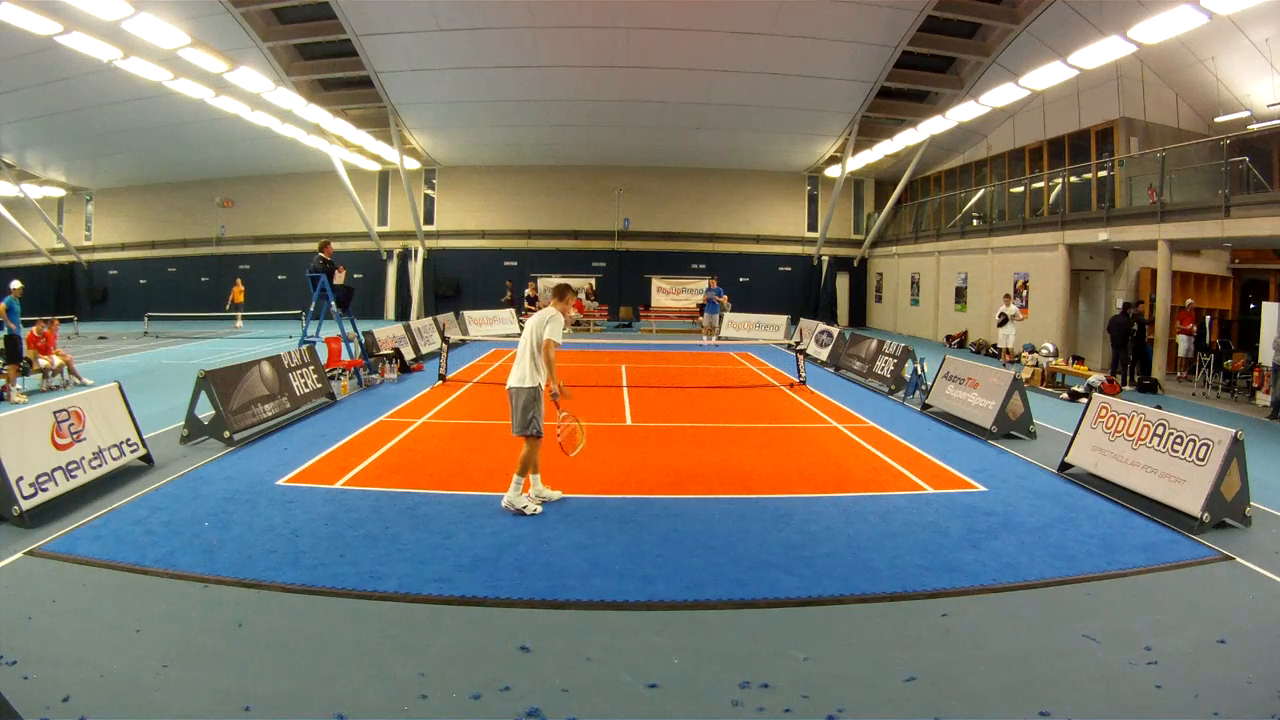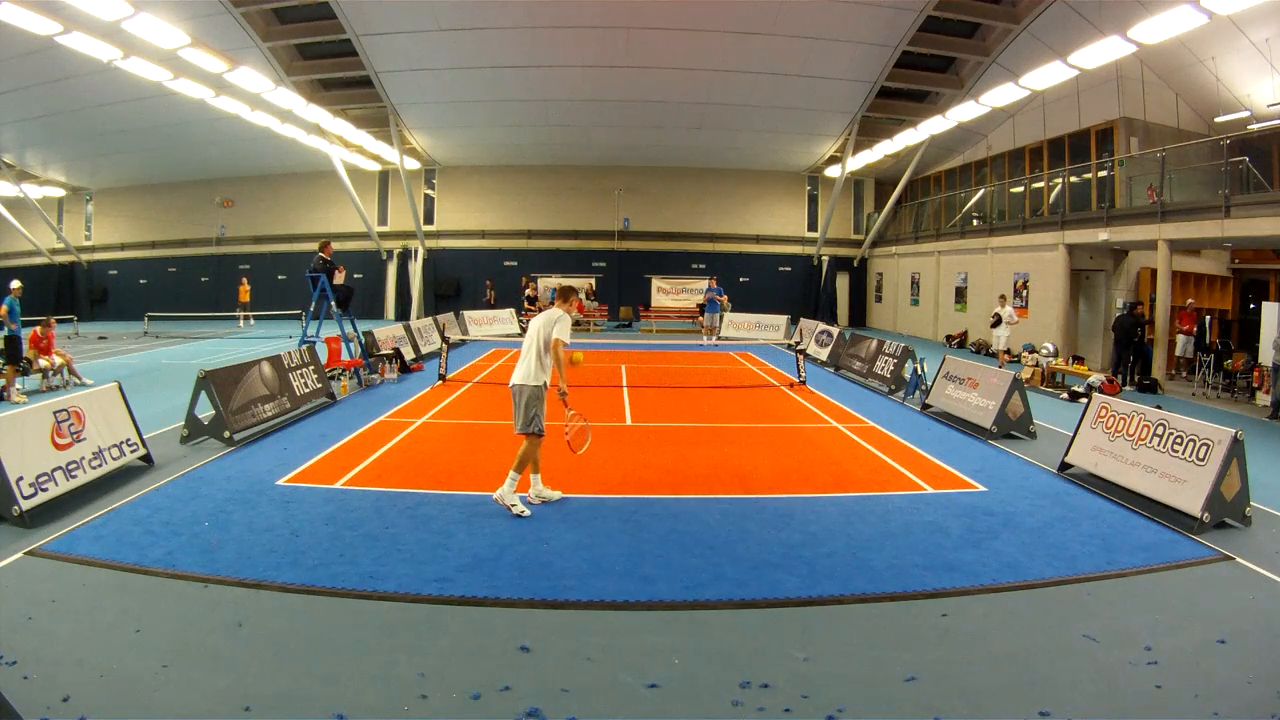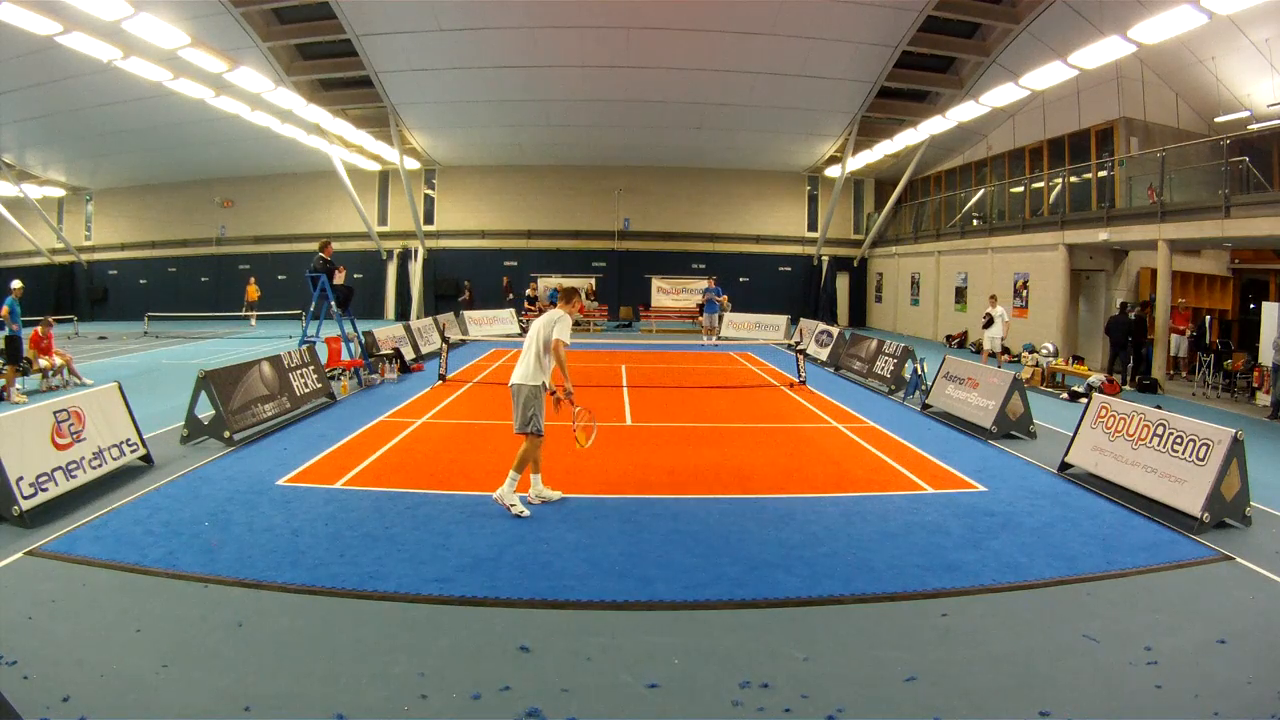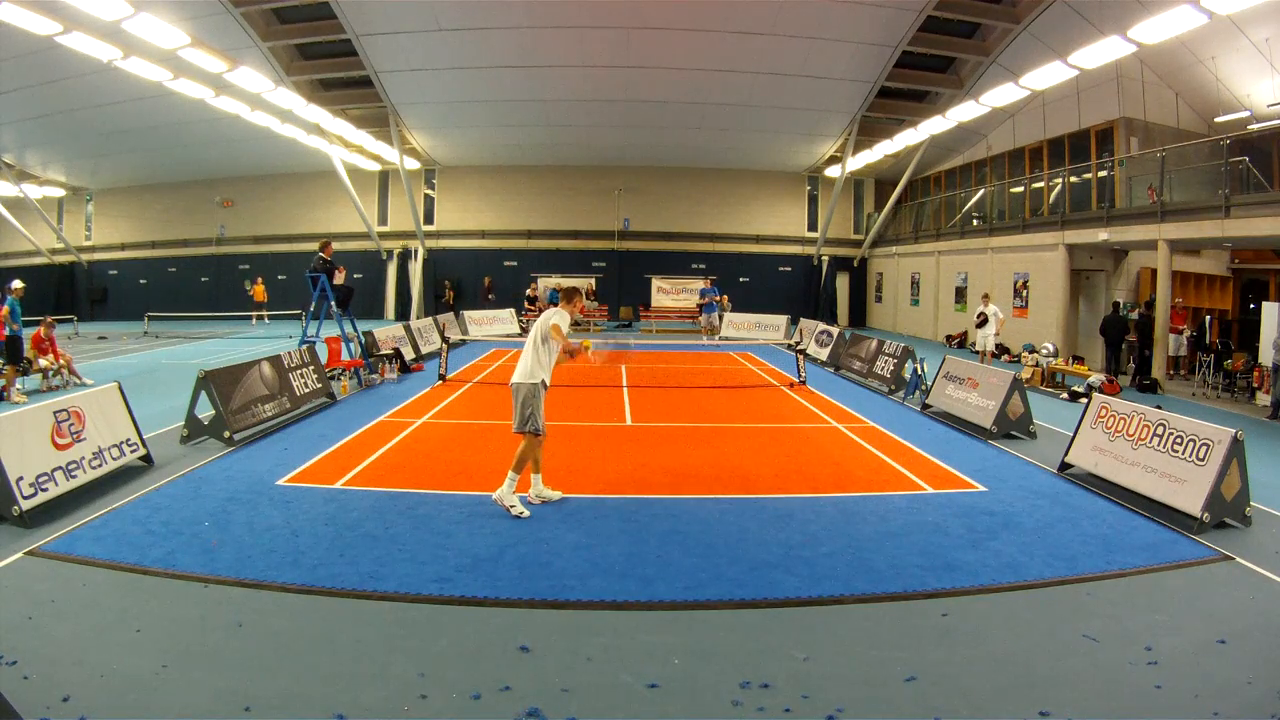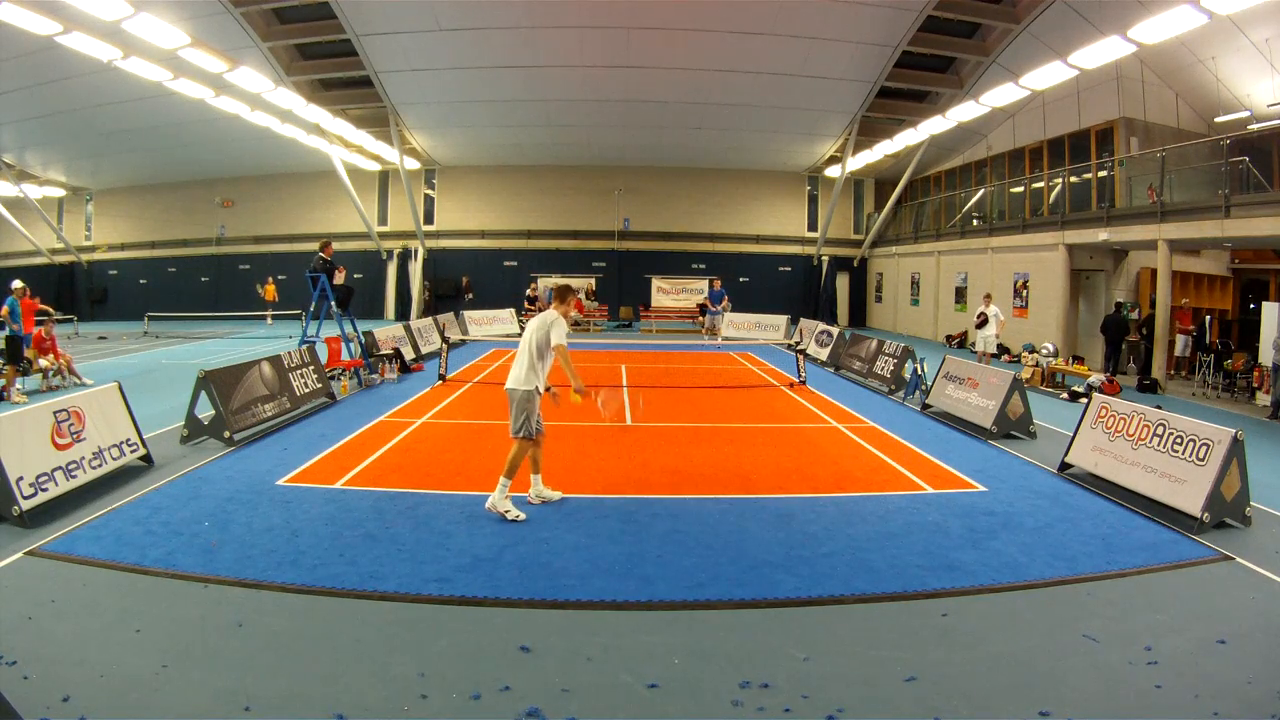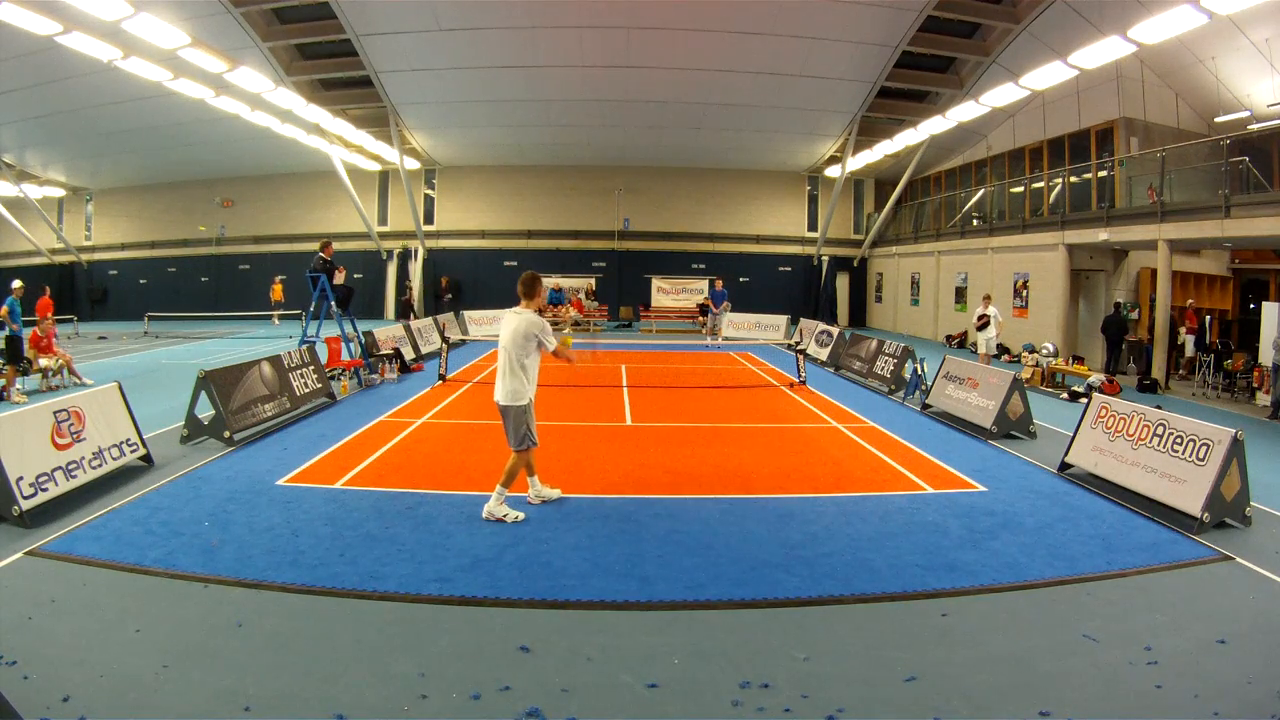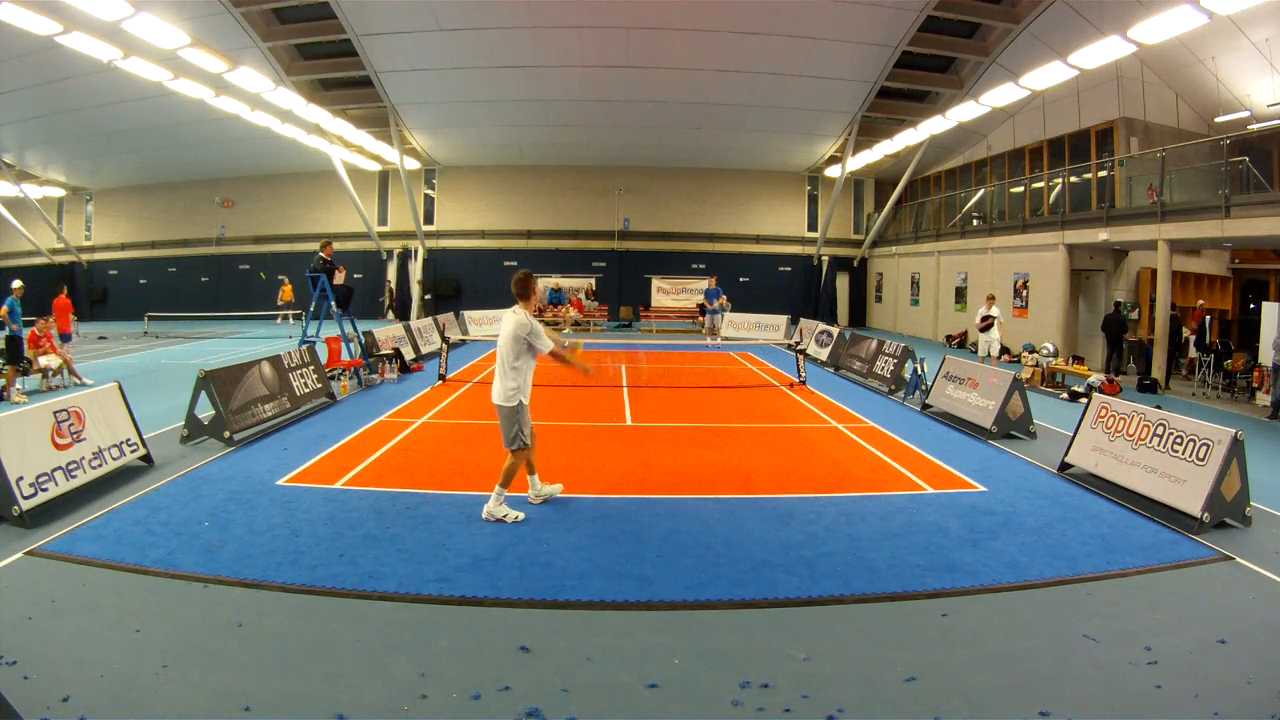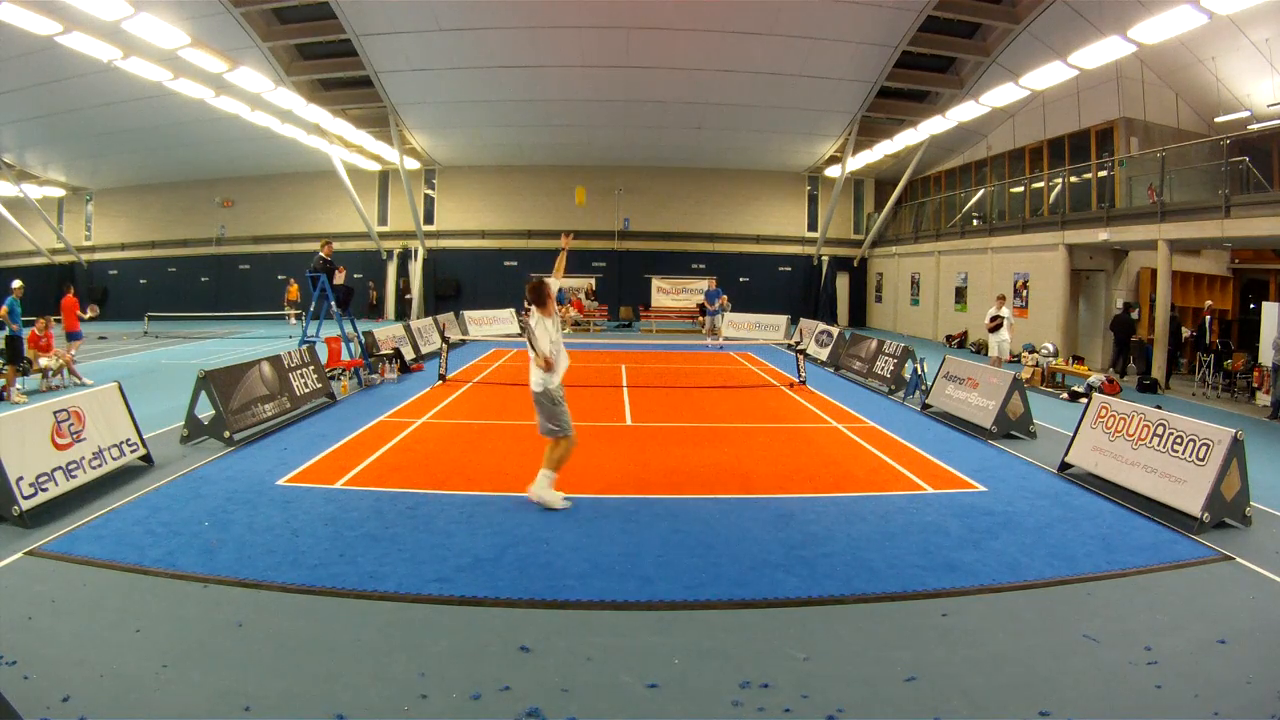
dt=0.5s
person 1, frame 1
left shoulder: (538, 316)
right shoulder: (555, 317)
right elbow: (547, 348)
left wrist: (554, 380)
right wrist: (553, 382)
left hip: (519, 381)
right hip: (528, 384)
left knee: (534, 437)
right knee: (532, 438)
left ankle: (536, 490)
right ankle: (514, 495)
person 1, frame 2
left shoulder: (540, 317)
right shoulder: (562, 317)
right elbow: (556, 347)
left wrist: (559, 362)
right wrist: (562, 381)
left hip: (522, 380)
right hip: (532, 383)
left knee: (536, 436)
right knee: (534, 437)
left ankle: (537, 489)
right ankle: (507, 491)
person 1, frame 3
left shoulder: (543, 318)
right shoulder: (563, 318)
right elbow: (556, 348)
left wrist: (553, 391)
right wrist: (567, 381)
left hip: (524, 381)
right hip: (530, 383)
left knee: (536, 437)
right knee: (533, 438)
left ankle: (537, 489)
right ankle: (507, 491)
person 1, frame 4
left shoulder: (550, 316)
right shoulder: (560, 314)
right elbow: (554, 329)
left wrist: (568, 352)
right wrist: (564, 341)
left hip: (531, 381)
right hip: (530, 381)
left knee: (539, 435)
right knee: (531, 436)
left ankle: (537, 490)
right ankle: (506, 491)
person 1, frame 5
left shoulder: (540, 319)
right shoulder: (557, 320)
right elbow: (559, 348)
left wrist: (548, 386)
right wrist: (574, 379)
left hip: (525, 385)
right hip: (524, 387)
left knee: (537, 437)
right knee: (524, 441)
left ankle: (537, 490)
right ankle: (499, 497)
person 1, frame 6
left shoulder: (510, 316)
right shoulder: (536, 323)
right elbow: (556, 351)
left wrist: (560, 346)
right wrist: (570, 356)
left hip: (506, 393)
right hip: (517, 397)
left knee: (525, 445)
right knee: (522, 451)
left ankle: (536, 490)
right ankle: (494, 505)
person 1, frame 7
left shoulder: (514, 314)
right shoulder: (527, 324)
right elbow: (555, 353)
left wrist: (561, 342)
right wrist: (580, 365)
left hip: (510, 393)
right hip: (512, 396)
left knee: (528, 441)
right knee: (519, 451)
left ankle: (537, 489)
right ankle: (494, 505)
person 1, frame 8
left shoulder: (544, 307)
right shoulder: (538, 329)
left elbow: (556, 276)
right elbow: (542, 366)
left wrist: (564, 249)
right wrist: (543, 359)
left hip: (551, 386)
right hip: (546, 389)
left knee: (559, 439)
right knee: (567, 440)
left ankle: (542, 485)
right ankle: (541, 488)
